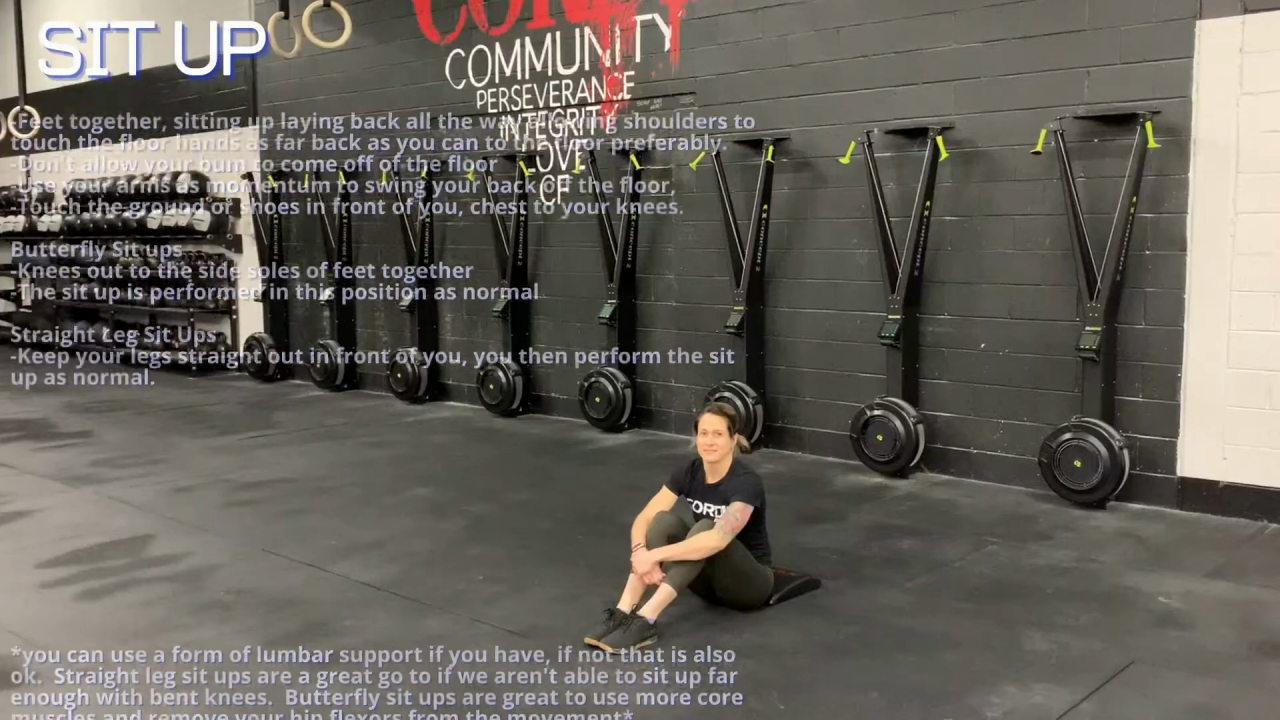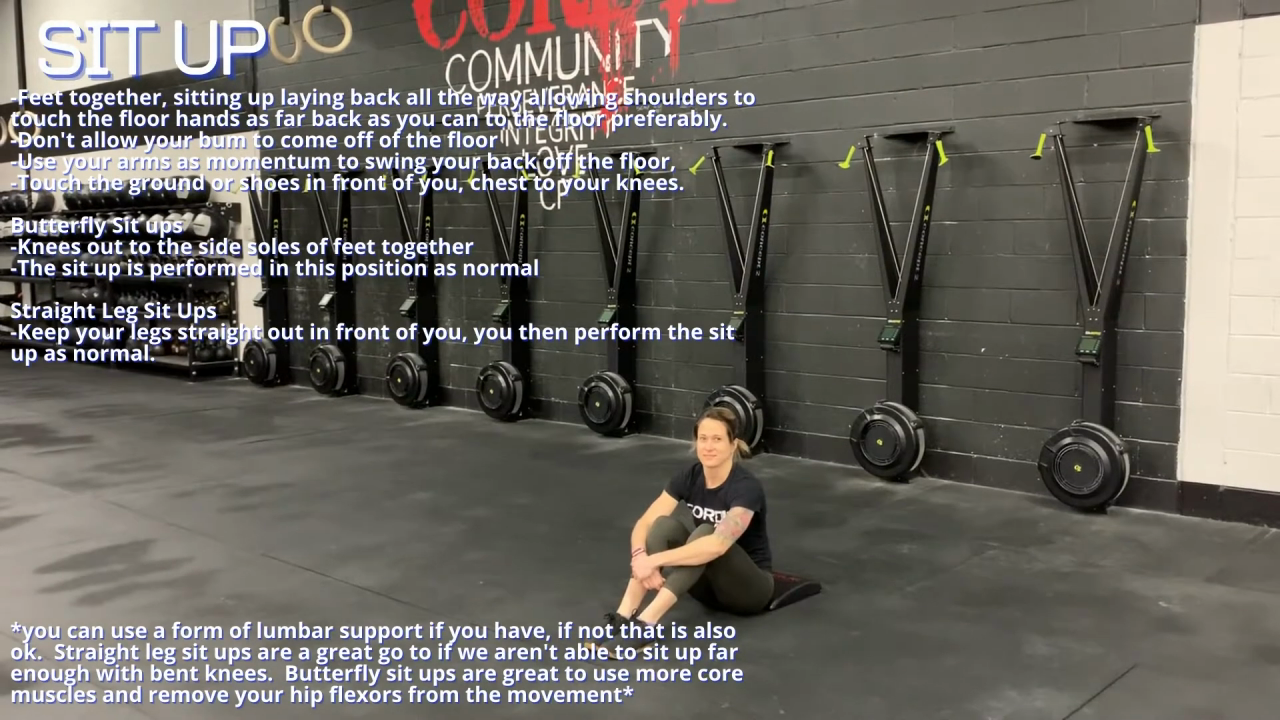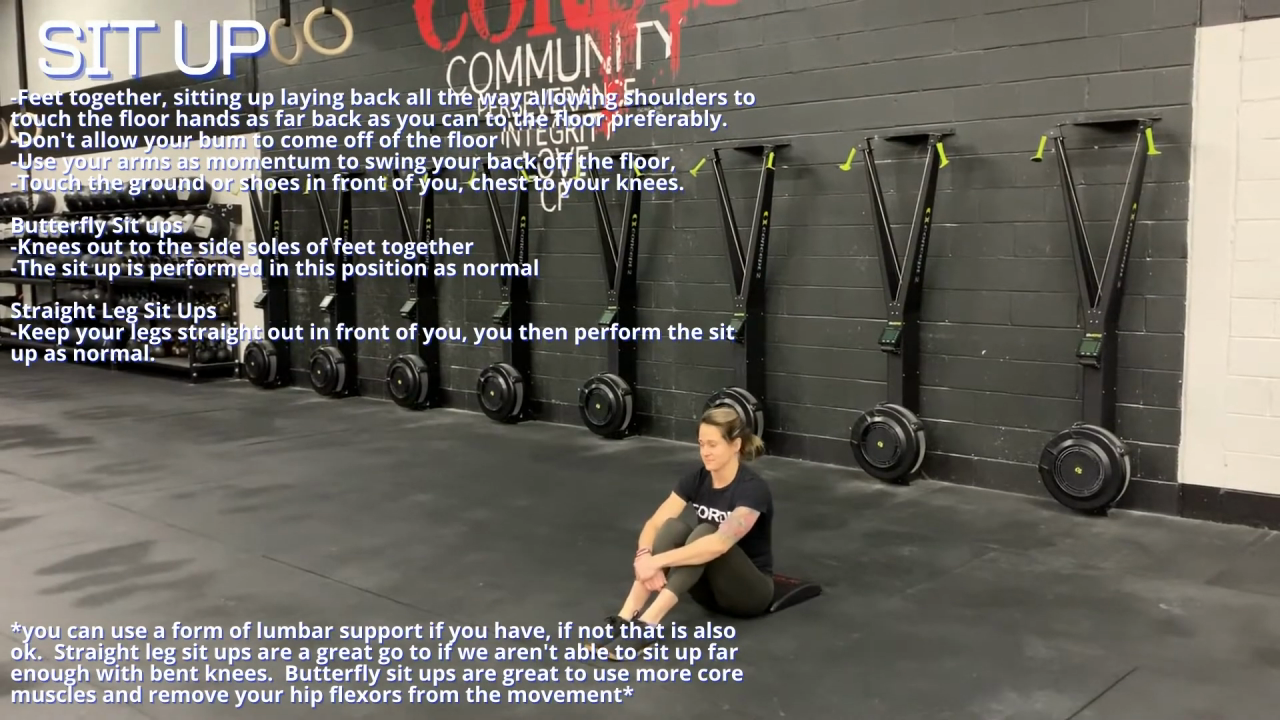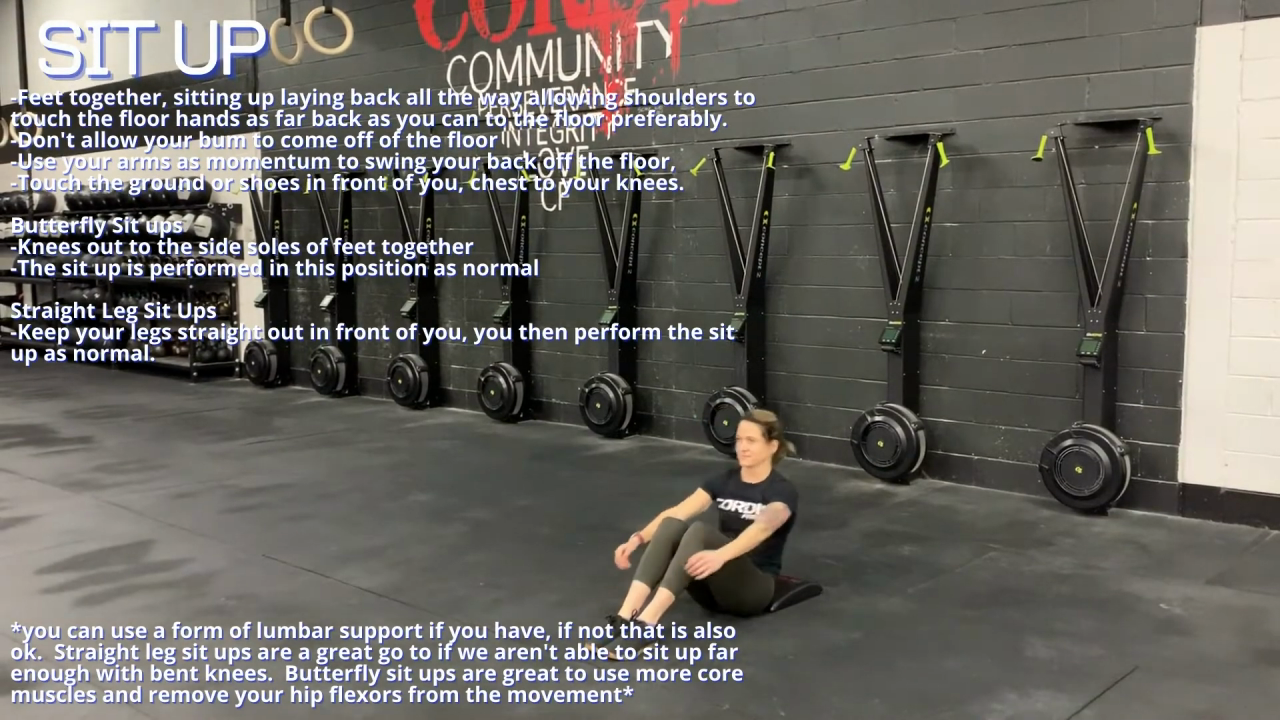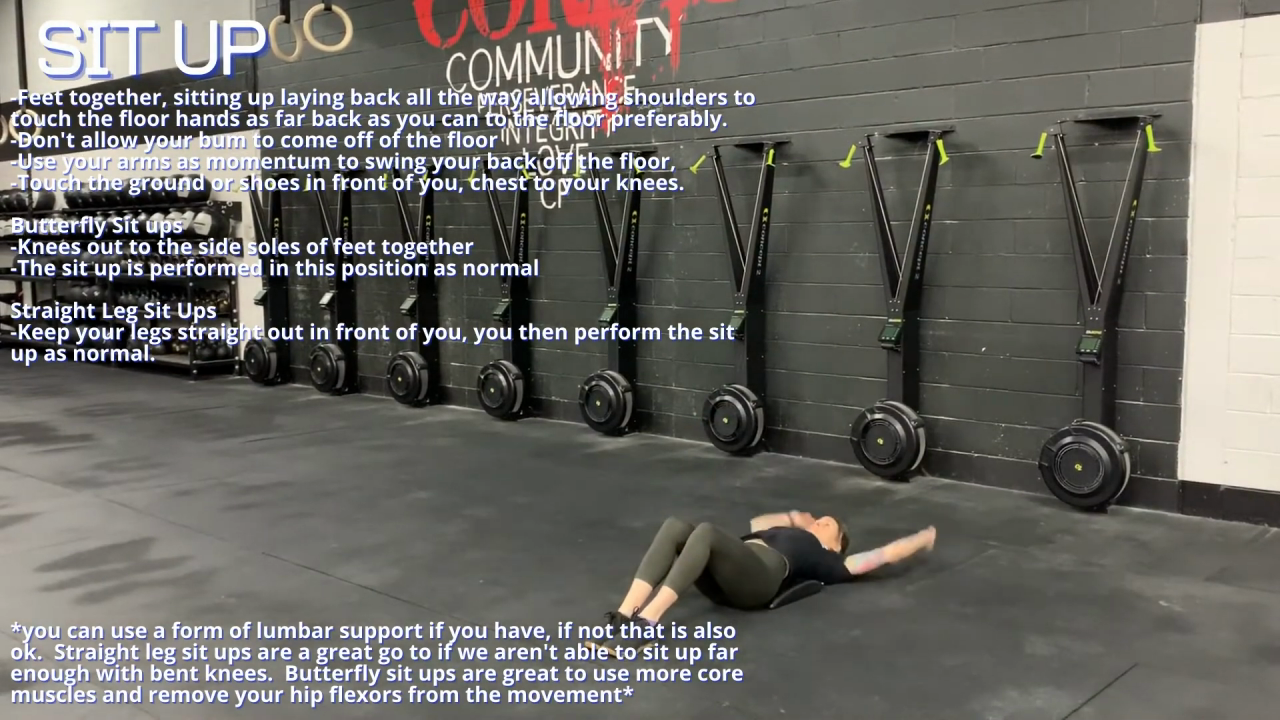
dt=1s
person 1, frame 1
left shoulder: (746, 482)
right shoulder: (688, 472)
left elbow: (718, 539)
right elbow: (644, 519)
left wrist: (654, 556)
right wrist: (640, 553)
left hip: (749, 579)
right hip: (707, 577)
left knee: (705, 528)
right knee: (664, 521)
left ankle: (645, 620)
right ankle: (623, 614)
person 1, frame 2
left shoulder: (746, 487)
right shoulder: (689, 477)
left elbow: (718, 545)
right elbow: (644, 524)
left wrist: (655, 560)
right wrist: (640, 557)
left hip: (749, 585)
right hip: (707, 583)
left knee: (705, 533)
right knee: (665, 525)
left ankle: (645, 623)
right ankle: (624, 616)
person 1, frame 3
left shoulder: (753, 489)
right shoulder: (697, 479)
left elbow: (720, 543)
right elbow: (654, 524)
left wrist: (658, 561)
right wrist: (644, 556)
left hip: (749, 589)
right hip: (709, 587)
left knee: (704, 533)
right knee: (673, 527)
left ankle: (647, 624)
right ankle: (625, 619)
person 1, frame 4
left shoulder: (782, 491)
right shoulder: (725, 480)
left elbow: (761, 529)
right elbow: (677, 512)
left wrist: (720, 555)
right wrist: (638, 538)
left hip: (753, 587)
right hip: (711, 587)
left knee: (699, 531)
right knee: (673, 526)
left ankle: (645, 625)
right ankle: (624, 620)
person 1, frame 5
left shoulder: (829, 561)
right shoulder: (788, 533)
left elbow: (881, 555)
right elbow: (755, 523)
right wrist: (792, 519)
left hip: (761, 574)
right hip: (723, 578)
left knee: (705, 531)
right knee: (675, 528)
left ankle: (646, 622)
right ankle: (624, 616)
